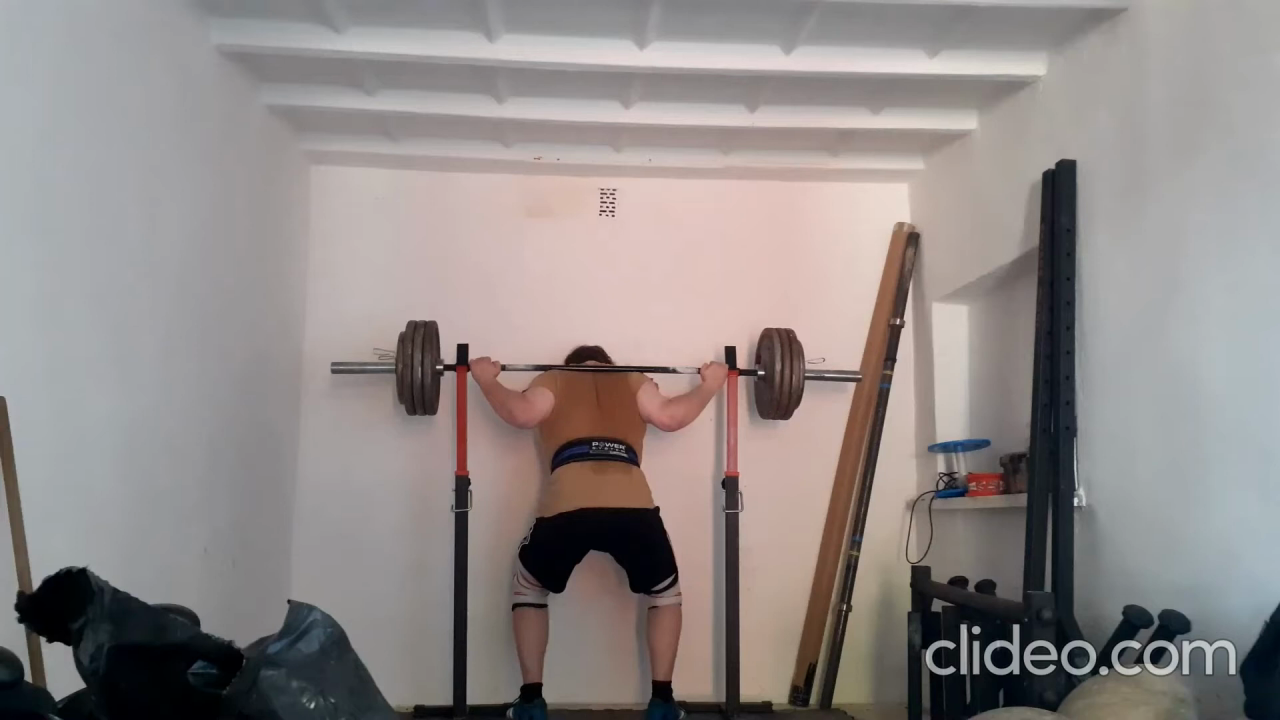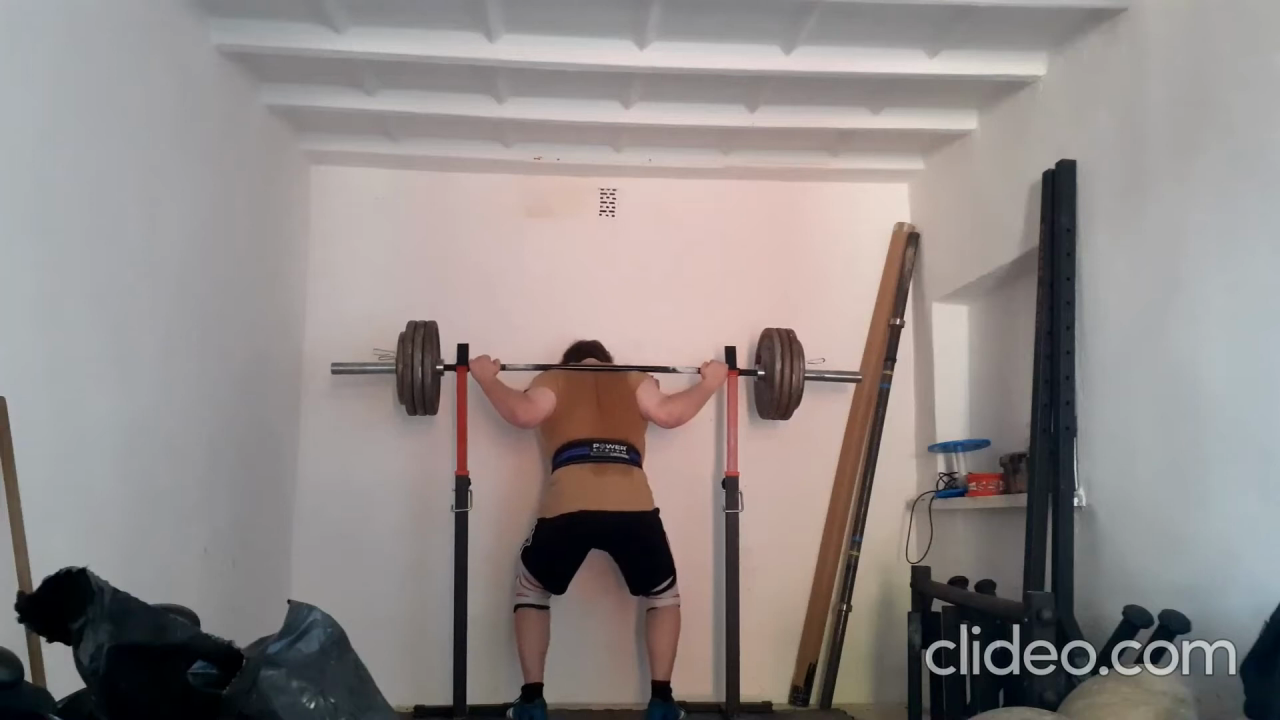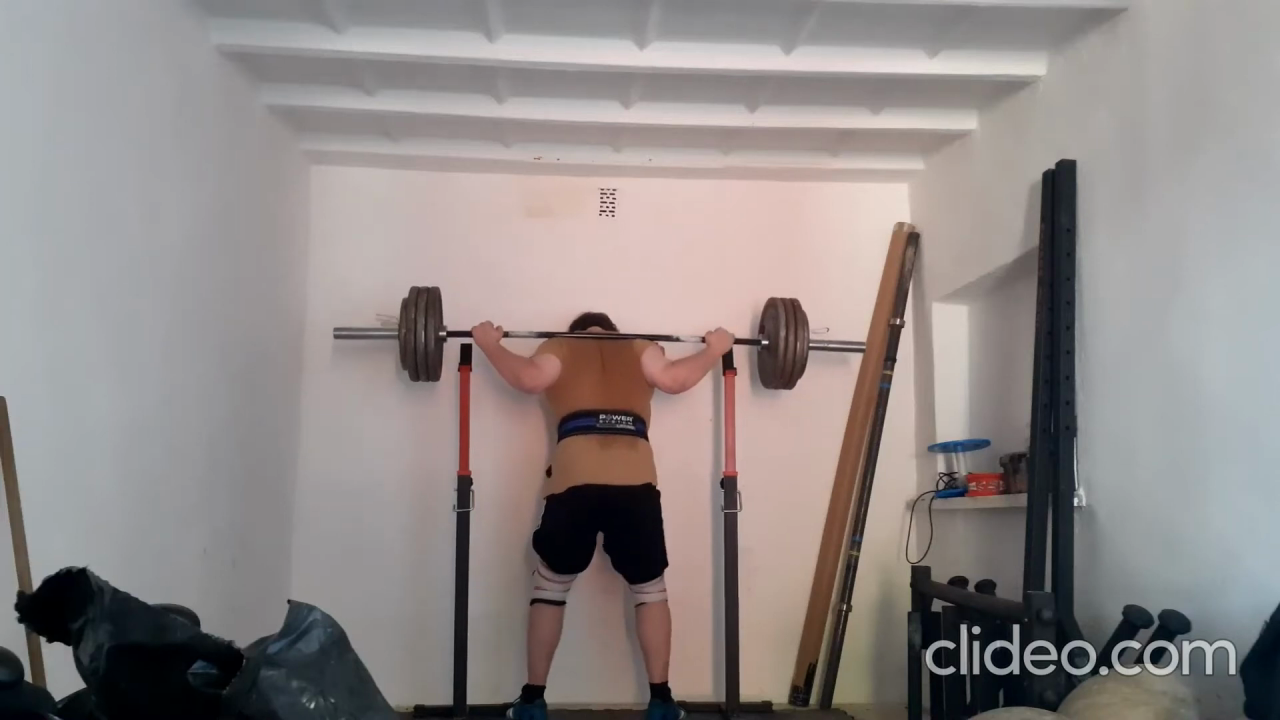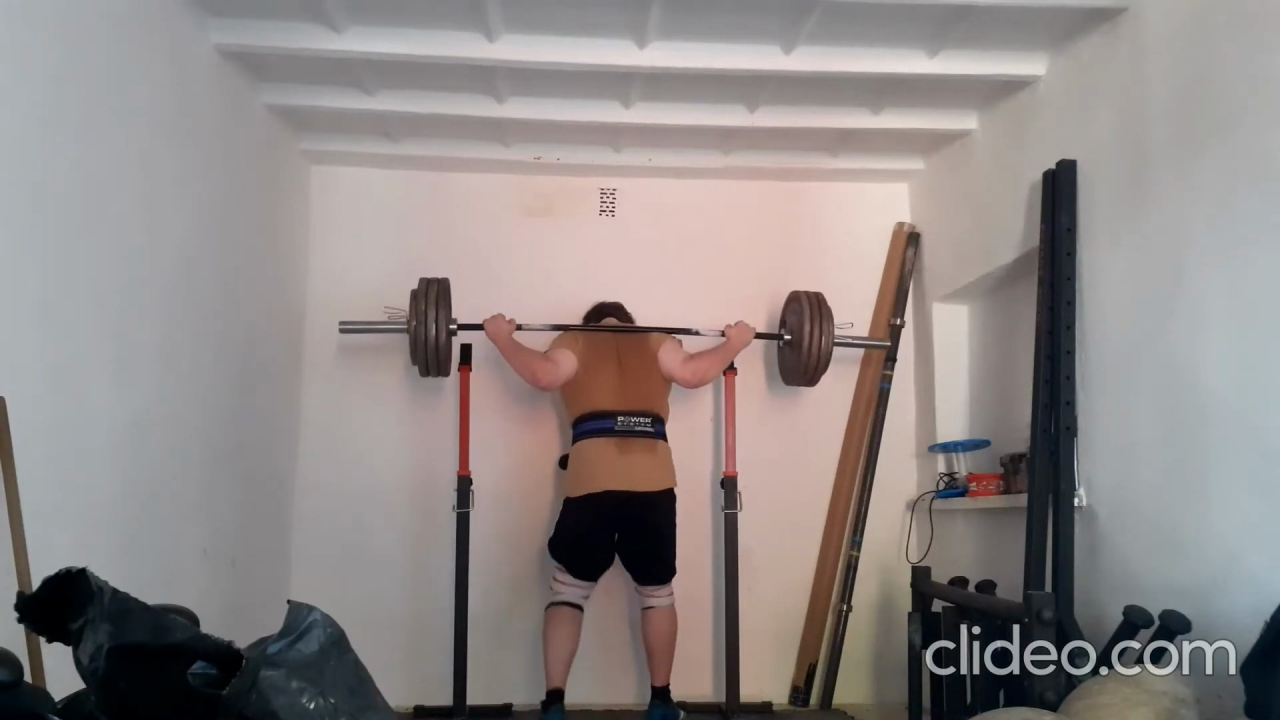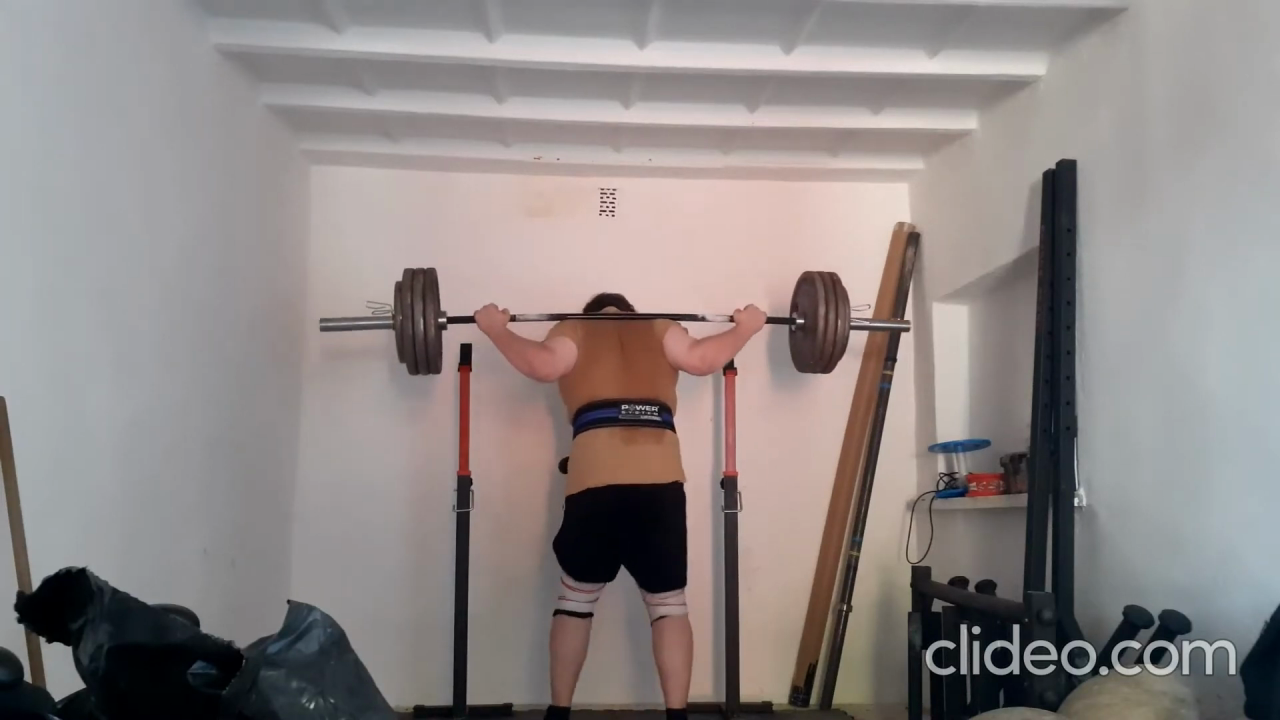
dt=0.7s
person 1, frame 1
left shoulder: (553, 380)
right shoulder: (633, 380)
left elbow: (520, 414)
right elbow: (670, 417)
left wrist: (486, 379)
right wrist: (710, 384)
left hip: (567, 504)
right hip: (632, 504)
left knee: (528, 590)
right knee: (665, 594)
person 1, frame 2
left shoulder: (553, 379)
right shoulder: (634, 379)
left elbow: (524, 414)
right elbow: (669, 414)
left wrist: (486, 378)
right wrist: (711, 382)
left hip: (568, 505)
right hip: (633, 505)
left knee: (531, 592)
right knee: (663, 596)
person 1, frame 3
left shoulder: (559, 347)
right shoulder: (639, 348)
left elbow: (527, 378)
right elbow: (674, 378)
left wrist: (489, 344)
right wrist: (715, 349)
left hip: (575, 479)
right hip: (635, 480)
left knee: (550, 588)
right knee: (650, 589)
person 1, frame 4
left shoulder: (574, 341)
right shoulder: (656, 342)
left elbow: (543, 375)
right elbow: (693, 373)
left wrist: (502, 338)
right wrist: (735, 343)
left hip: (591, 481)
right hip: (653, 482)
left knee: (568, 591)
right knee: (657, 594)
person 1, frame 5
left shoulder: (573, 331)
right shoulder: (659, 329)
left elbow: (542, 365)
right elbow: (701, 359)
left wrist: (495, 329)
right wrist: (746, 327)
left hip: (594, 477)
right hip: (660, 479)
left knee: (575, 600)
right knee: (668, 603)
